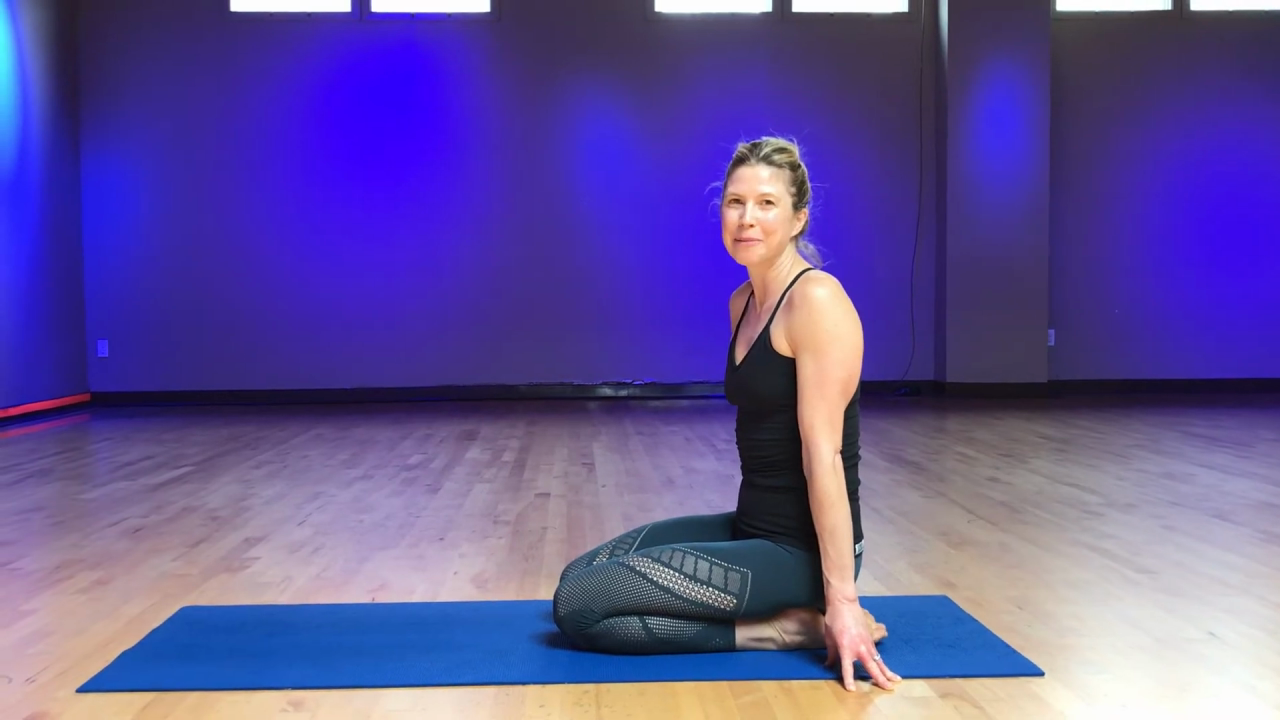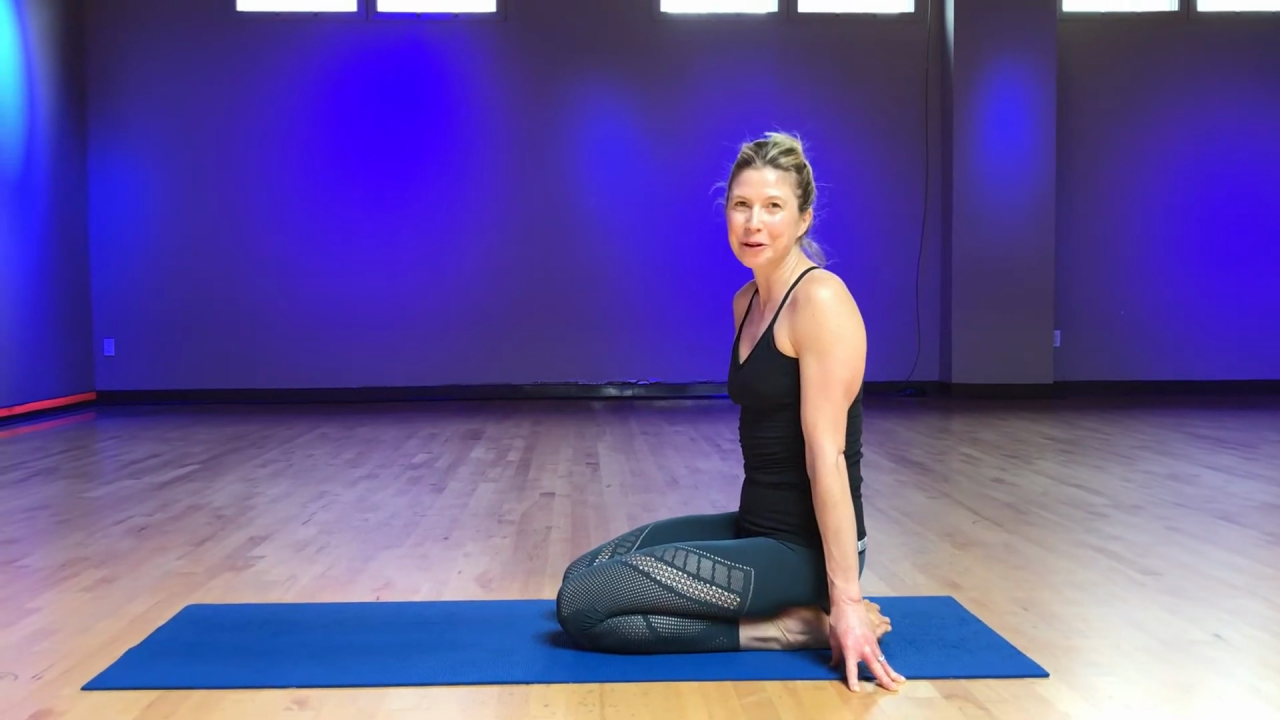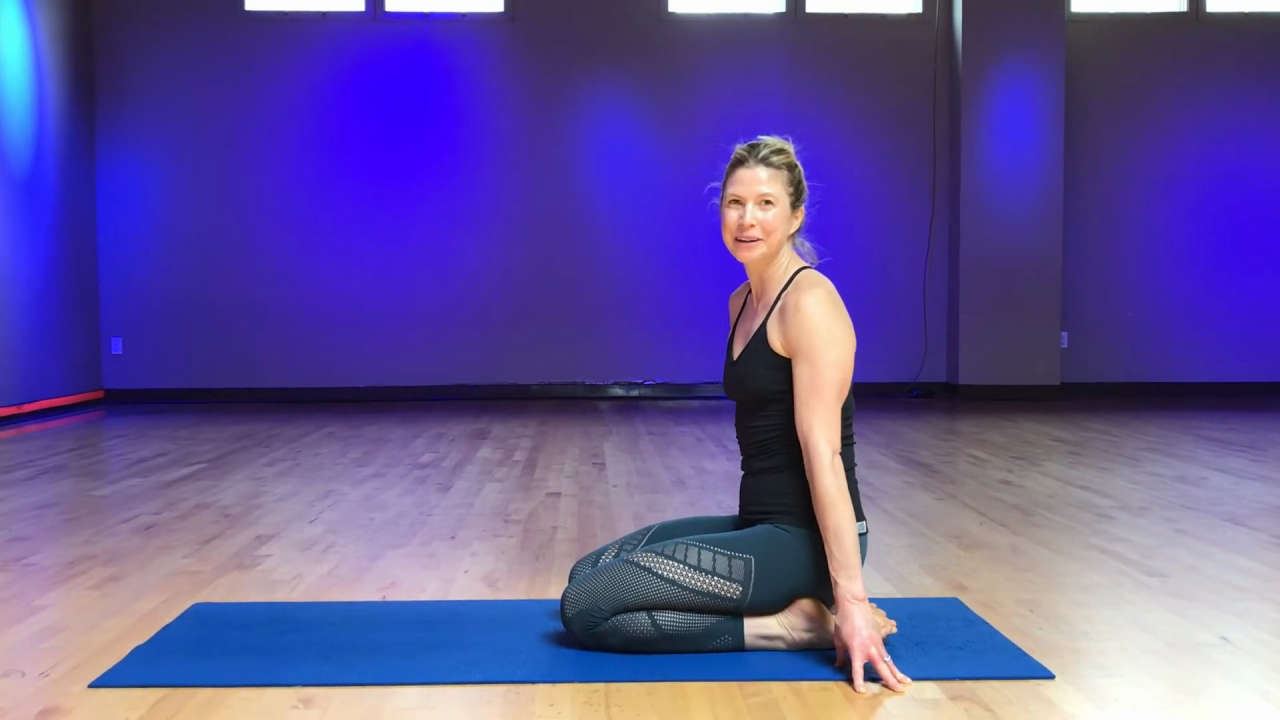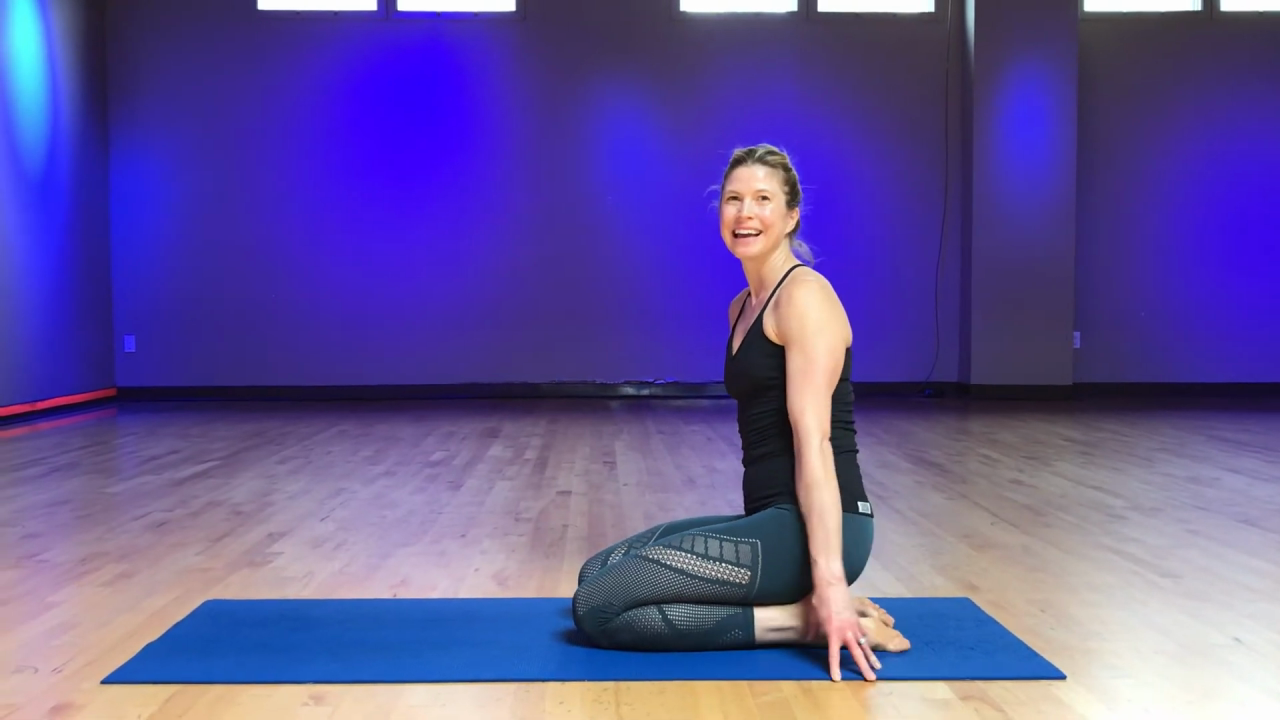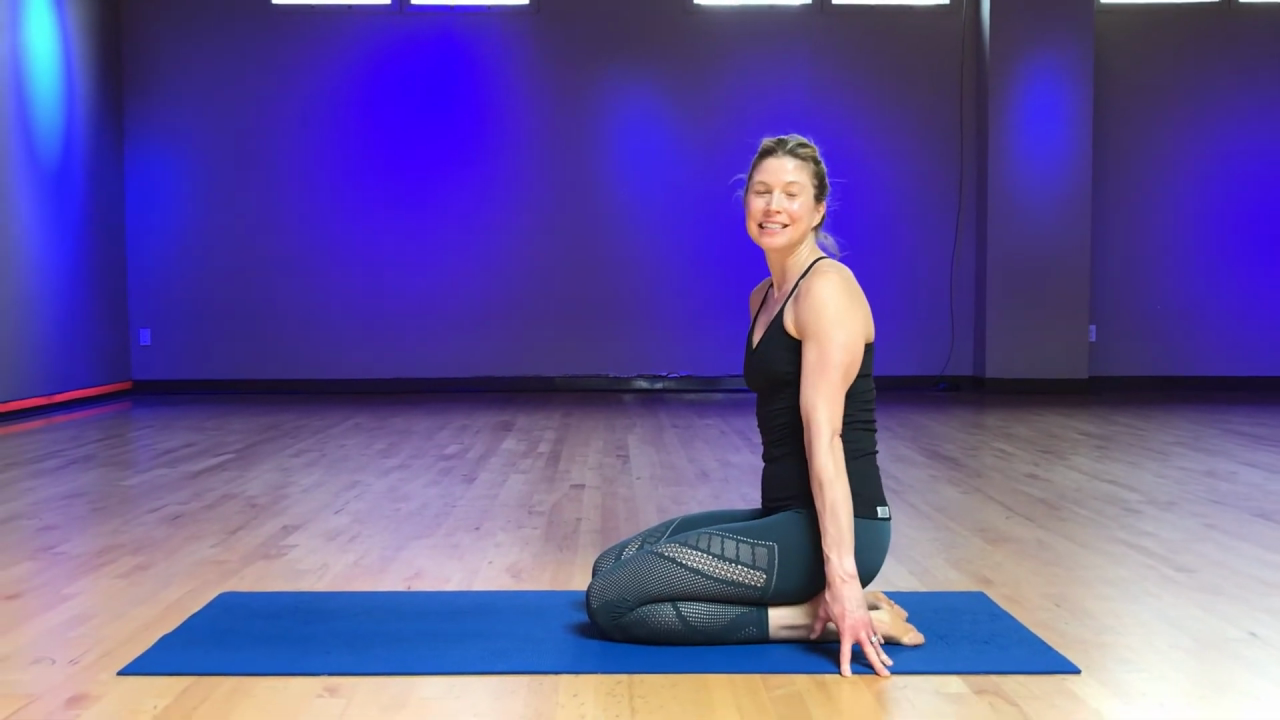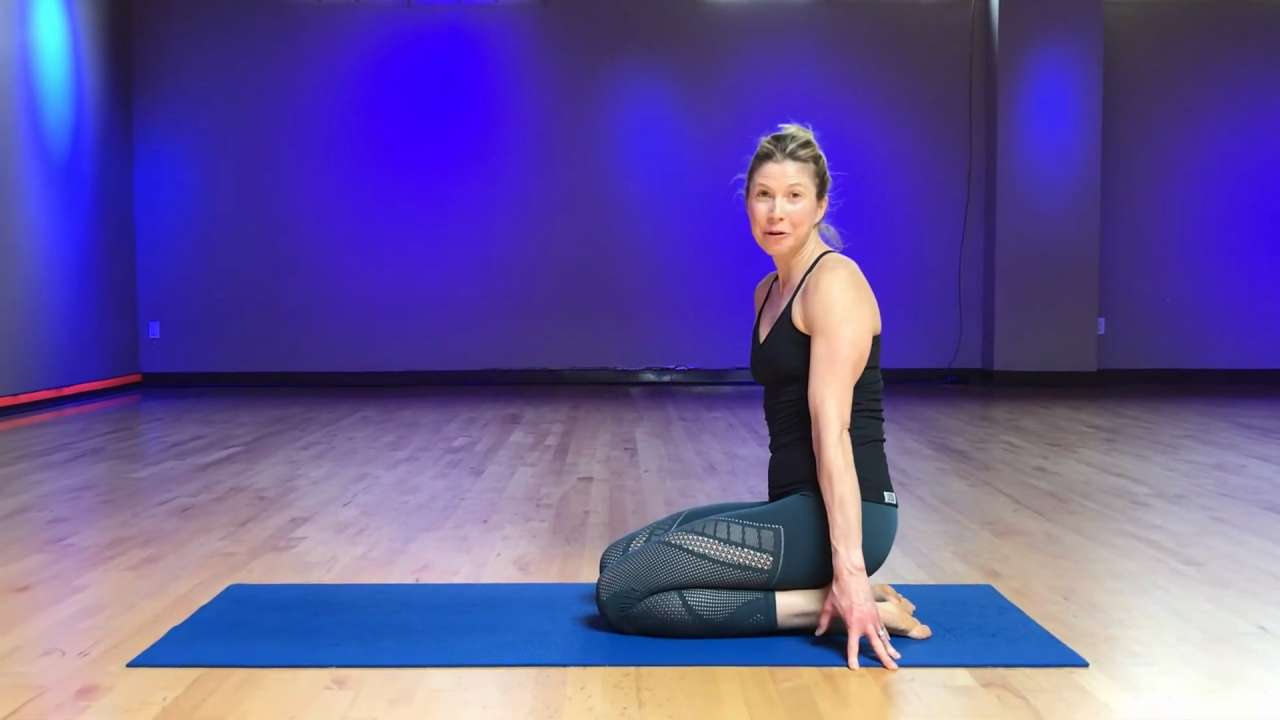
dt=0.4s
person 1, frame 1
left shoulder: (816, 299)
right shoulder: (742, 301)
left elbow: (823, 453)
left wrist: (840, 598)
left hip: (798, 547)
right hip: (753, 526)
left knee: (578, 604)
right knee: (579, 576)
left ankle: (789, 625)
right ankle: (783, 614)
person 1, frame 2
left shoulder: (820, 300)
right shoulder: (746, 301)
left elbow: (826, 455)
left wrist: (845, 598)
left hip: (801, 547)
right hip: (757, 525)
left knee: (581, 604)
right knee: (583, 575)
left ankle: (790, 624)
right ankle: (788, 613)
person 1, frame 3
left shoulder: (809, 302)
right shoulder: (741, 301)
left elbow: (823, 455)
left wrist: (849, 596)
left hip: (802, 540)
right hip: (762, 525)
left knee: (584, 606)
right knee: (587, 575)
left ankle: (790, 623)
right ankle: (787, 609)
person 1, frame 4
left shoulder: (804, 295)
right shoulder: (743, 305)
left elbow: (814, 440)
left wrist: (828, 574)
left hip: (806, 528)
right hip: (772, 519)
left knee: (596, 605)
right knee: (597, 573)
left ankle: (804, 618)
right ankle: (795, 605)
person 1, frame 5
left shoulder: (827, 286)
right shoulder: (763, 295)
left elbow: (825, 437)
left wrist: (841, 575)
left hip: (832, 526)
right hip: (790, 515)
left knee: (610, 599)
right knee: (611, 567)
left ankle: (819, 615)
right ankle: (816, 603)
person 1, frame 6
left shoulder: (834, 282)
right shoulder: (768, 291)
left elbow: (832, 430)
left wrist: (849, 567)
left hip: (836, 516)
right hip: (798, 507)
left knee: (621, 591)
right knee: (618, 560)
left ankle: (832, 602)
right ankle: (822, 593)
